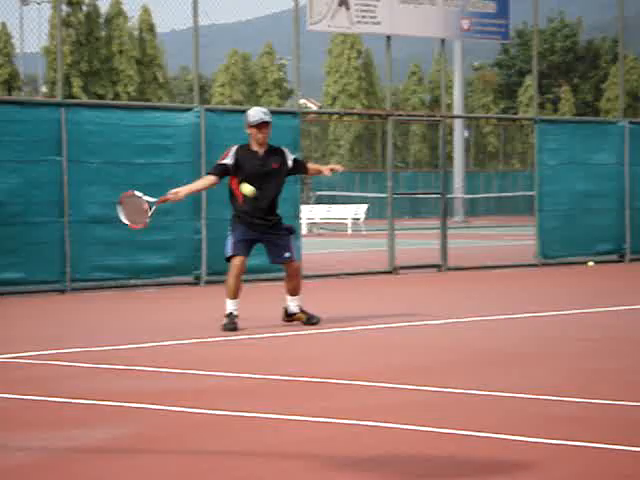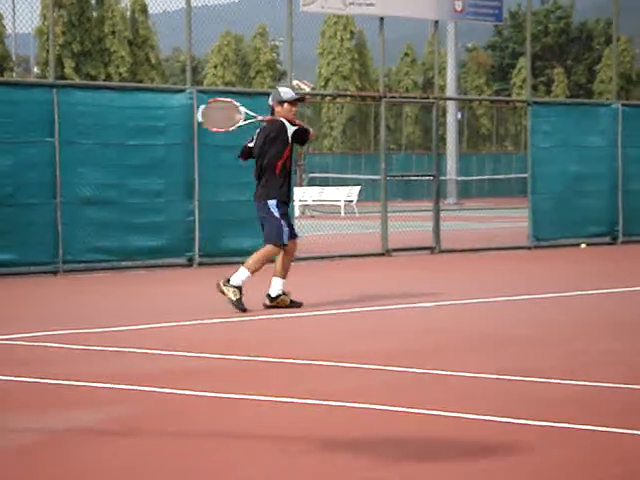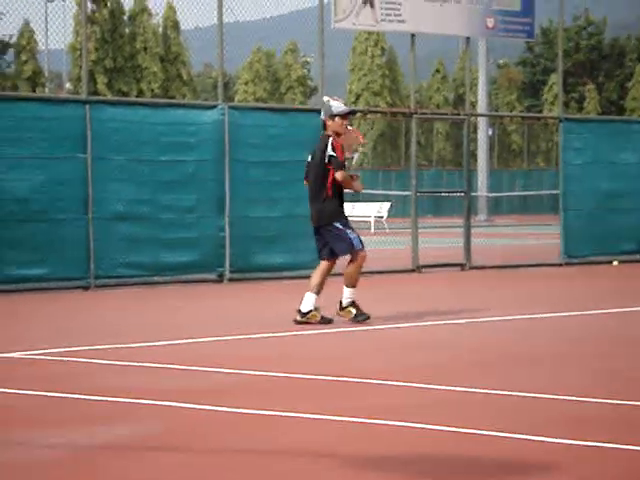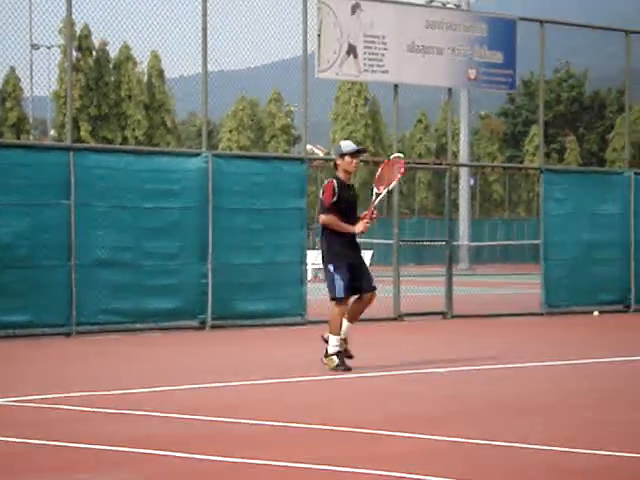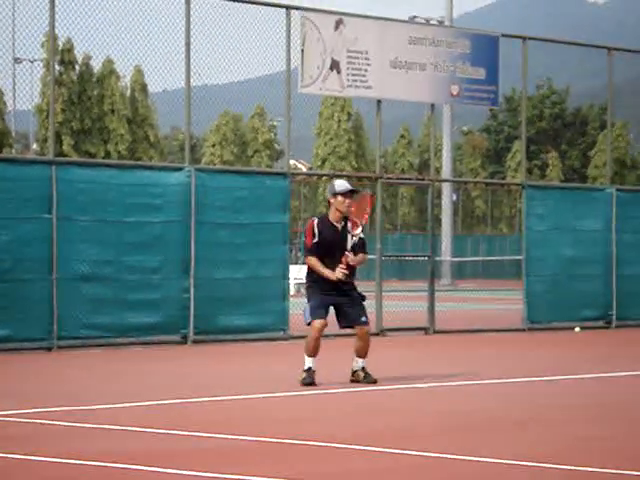
dt=0.5s
person 1, frame 1
left shoulder: (281, 155)
right shoulder: (236, 154)
left elbow: (305, 167)
right elbow: (212, 178)
left wrist: (325, 168)
right wrist: (184, 190)
left hip: (269, 222)
right hip: (243, 222)
left knee: (293, 265)
right knee: (237, 264)
left ankle: (294, 310)
right ankle: (231, 313)
person 1, frame 2
left shoulder: (261, 132)
right shoulder: (285, 125)
left elbow: (243, 155)
right elbow: (308, 136)
left hip: (272, 197)
right hip: (272, 198)
left knee: (290, 245)
right knee: (274, 246)
left ankle: (276, 294)
right ankle: (233, 284)
person 1, frame 3
left shoulder: (318, 146)
right shoulder: (334, 142)
left elbow: (308, 181)
right elbow: (340, 176)
right wrist: (354, 184)
left hip: (319, 213)
right hip: (331, 213)
left knee: (327, 261)
right knee: (358, 253)
left ankle: (306, 310)
right ankle: (347, 304)
person 1, frame 4
left shoulder: (351, 187)
right shoulder: (332, 185)
right elbow: (324, 218)
left wrist: (362, 219)
right wrist: (353, 228)
left hip: (351, 251)
right hip: (335, 253)
left knee: (368, 294)
right knee: (341, 301)
left ankle: (338, 336)
right ankle: (332, 352)
person 1, frame 5
right shoulder: (316, 224)
left elbow: (363, 255)
right elbow: (310, 257)
left wrist: (354, 260)
right wrist: (331, 274)
left hip: (346, 289)
right hip: (319, 287)
left knee: (363, 329)
right knee: (317, 325)
left ankle: (358, 370)
right ankle: (309, 369)
